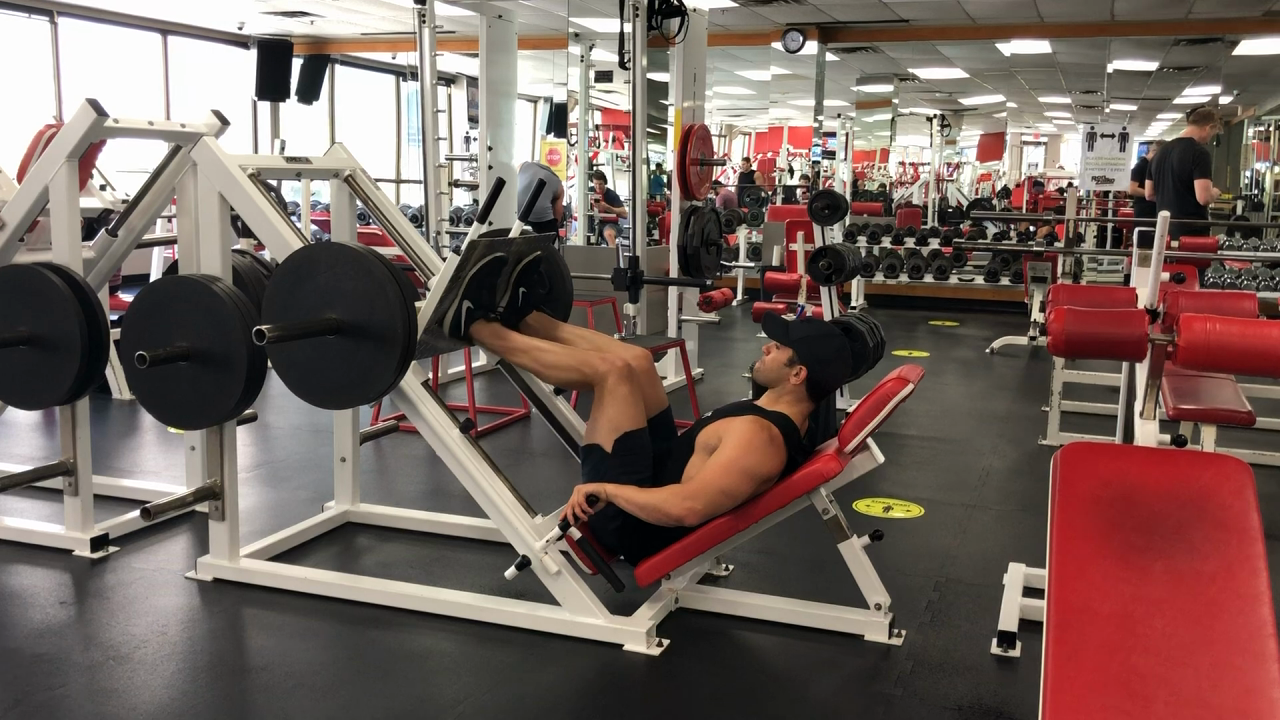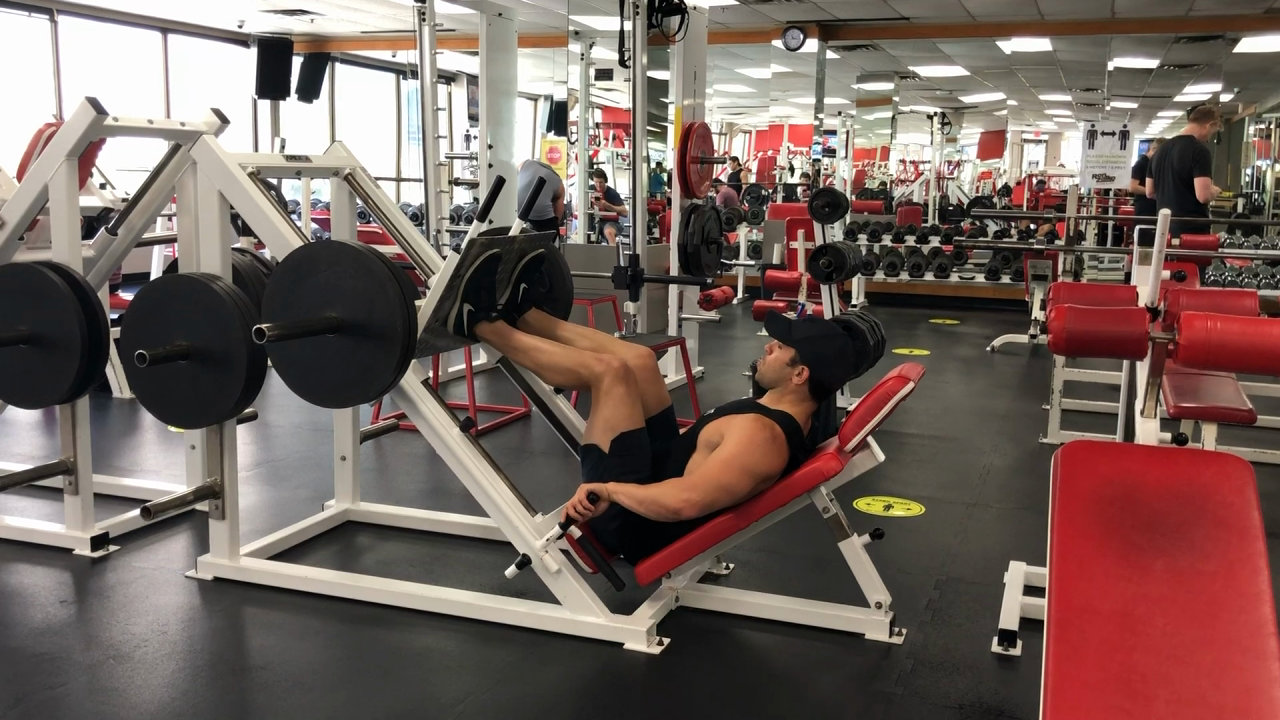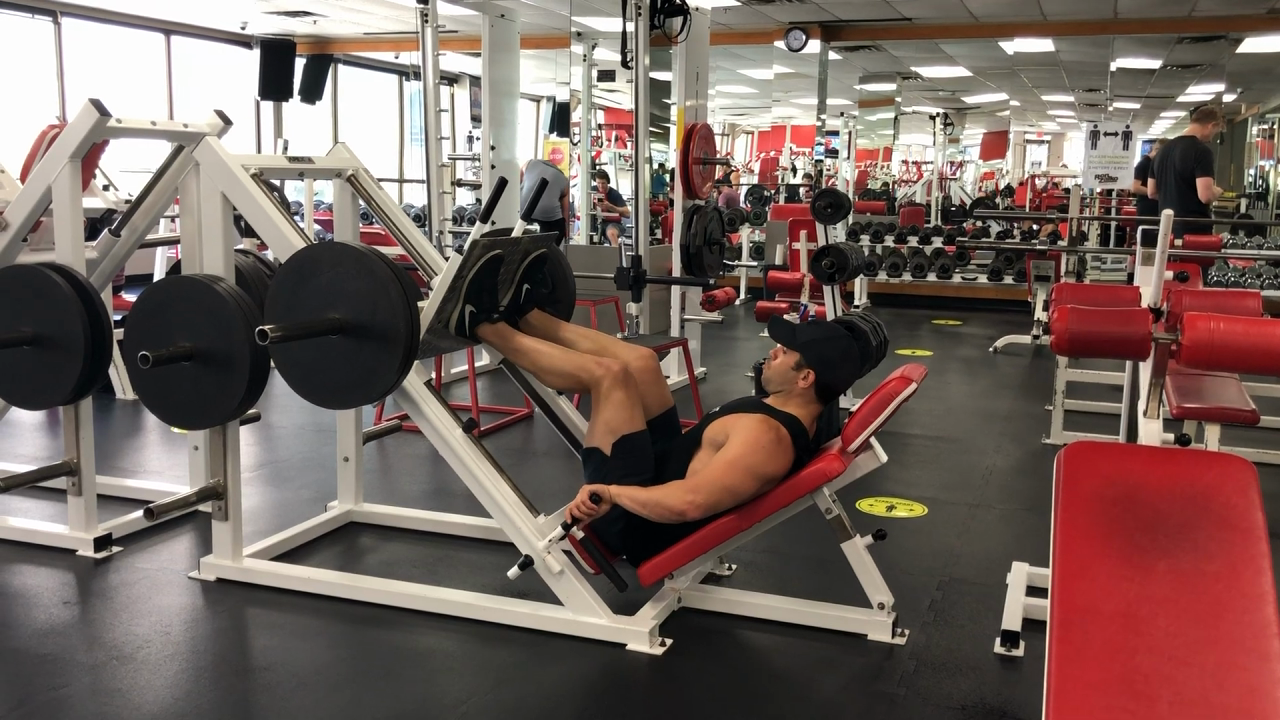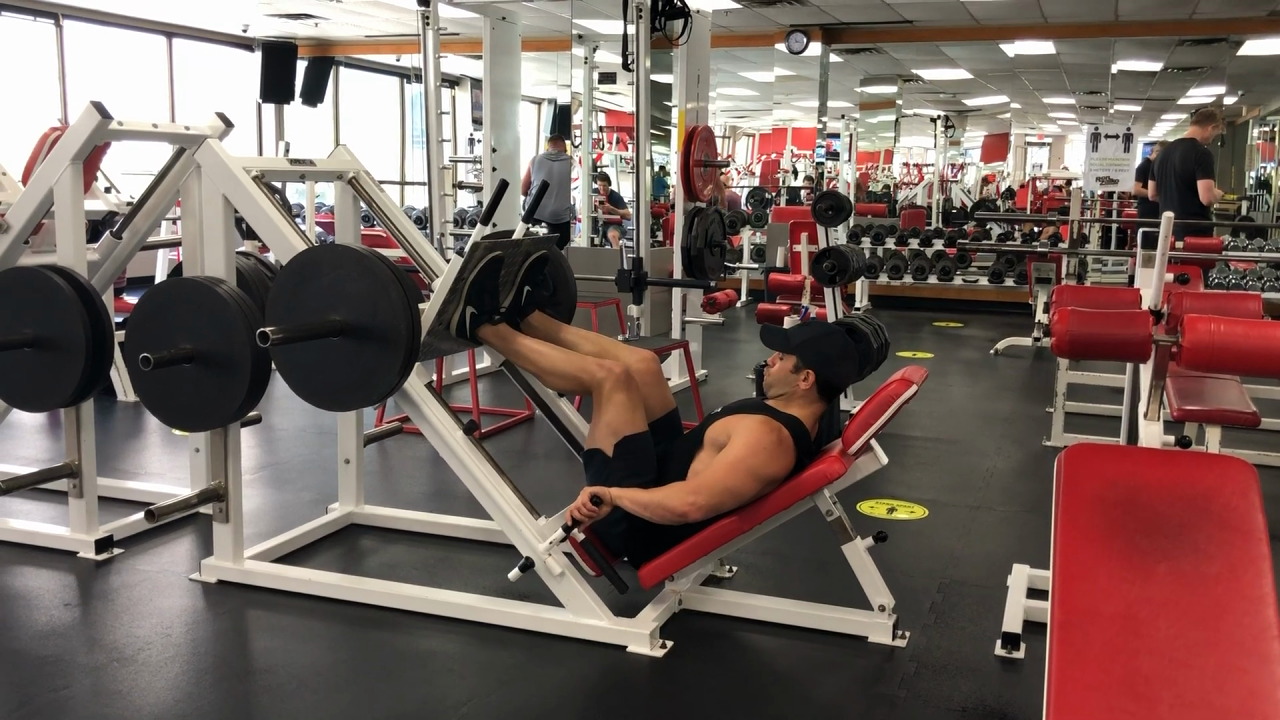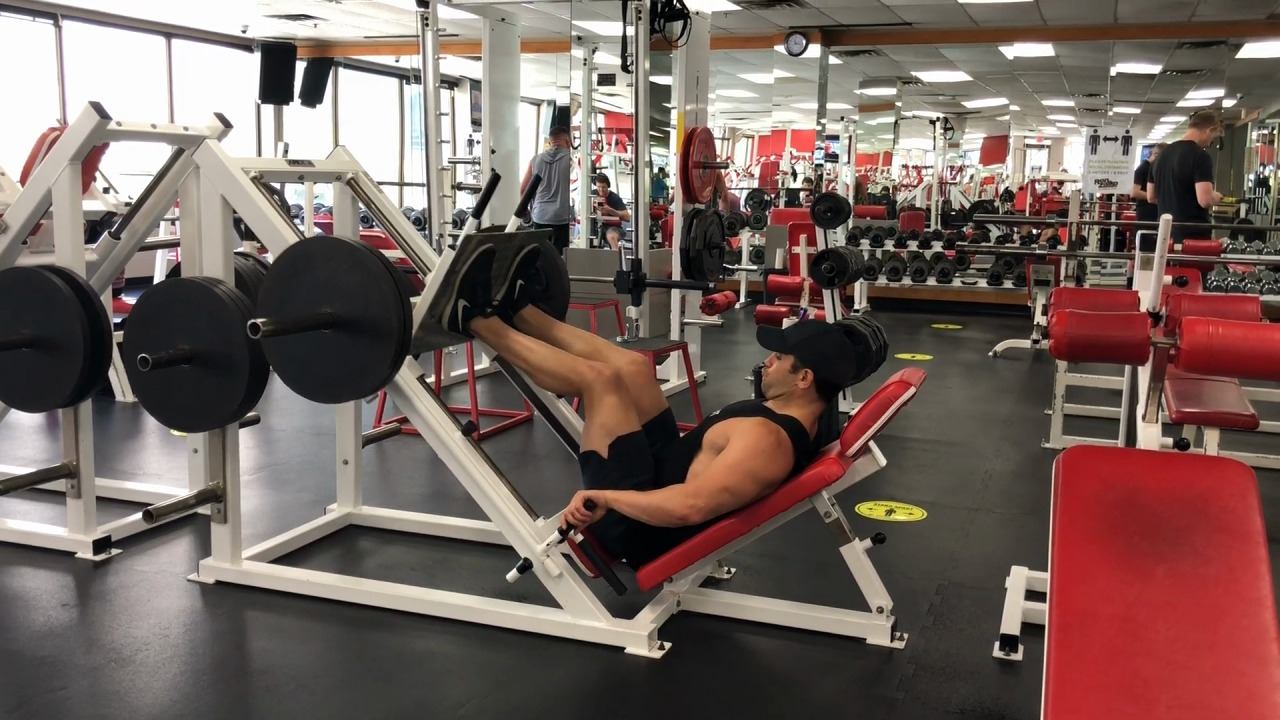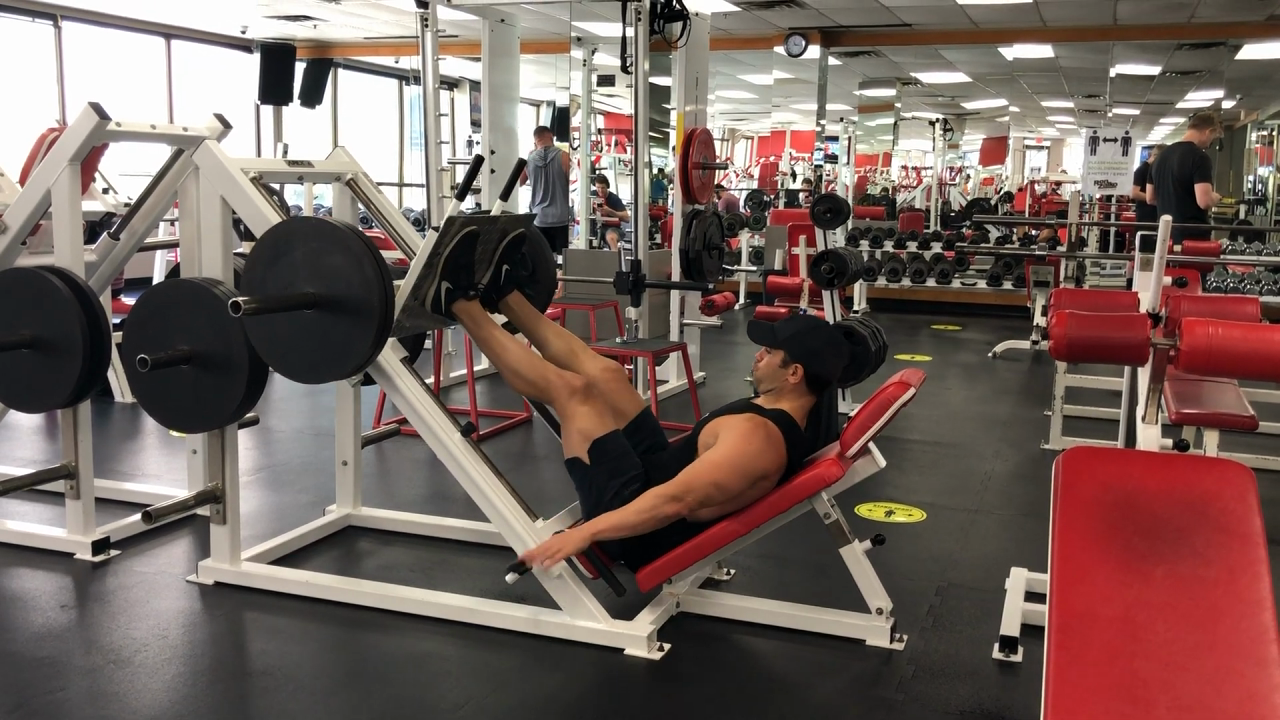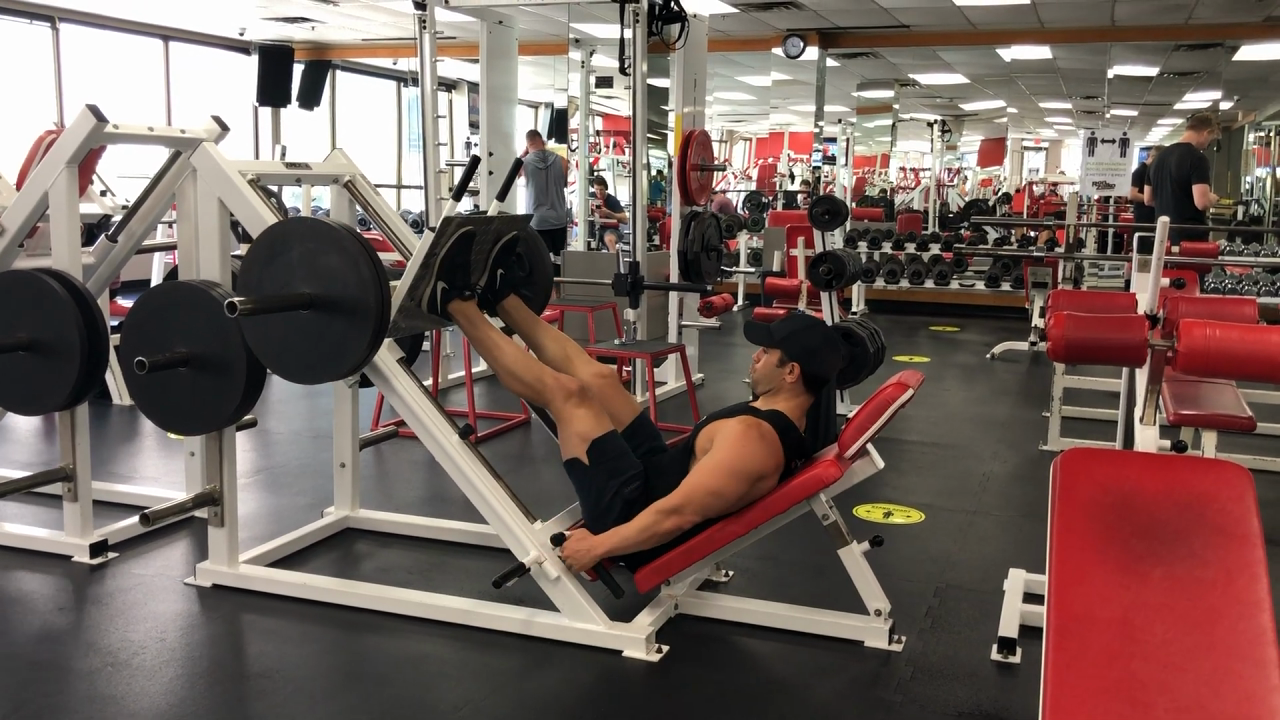
dt=0.4s
person 1, frame 1
left shoulder: (759, 437)
right shoulder: (785, 422)
left elbow: (687, 509)
left wrist: (603, 491)
left hip: (628, 523)
left knee: (614, 370)
right knee: (634, 361)
left ankle: (480, 326)
right ankle: (522, 315)
person 1, frame 2
left shoulder: (761, 435)
right shoulder: (787, 421)
left elbow: (685, 502)
left wrist: (607, 489)
left hip: (630, 522)
left knee: (609, 370)
right knee: (638, 360)
left ankle: (483, 323)
right ankle: (520, 312)
person 1, frame 3
left shoulder: (766, 437)
right shoulder: (792, 422)
left elbow: (688, 503)
left wrist: (609, 492)
left hip: (633, 523)
left knee: (609, 373)
right knee: (639, 362)
left ankle: (486, 324)
right ankle: (525, 313)
person 1, frame 4
left shoulder: (767, 437)
right shoulder: (794, 424)
left elbow: (690, 504)
left wrist: (611, 494)
left hip: (636, 524)
left knee: (611, 375)
right knee: (641, 365)
left ankle: (485, 326)
right ankle: (525, 315)
person 1, frame 5
left shoulder: (766, 439)
right shoulder: (792, 427)
left elbow: (689, 507)
left wrist: (604, 498)
left hip: (634, 527)
left knee: (600, 377)
right knee: (631, 368)
left ankle: (478, 319)
right ankle: (517, 309)
person 1, frame 6
left shoulder: (758, 435)
right shoulder: (785, 420)
left elbow: (676, 502)
left wrist: (583, 534)
left hip: (640, 533)
left knee: (571, 389)
right knee: (606, 374)
left ankle: (460, 302)
right ankle: (504, 294)
person 1, frame 7
left shoulder: (753, 437)
right shoulder: (786, 422)
left elbow: (678, 515)
left wrist: (598, 547)
left hip: (631, 511)
left knee: (567, 392)
right knee: (597, 379)
left ankle: (457, 303)
right ankle: (500, 296)
